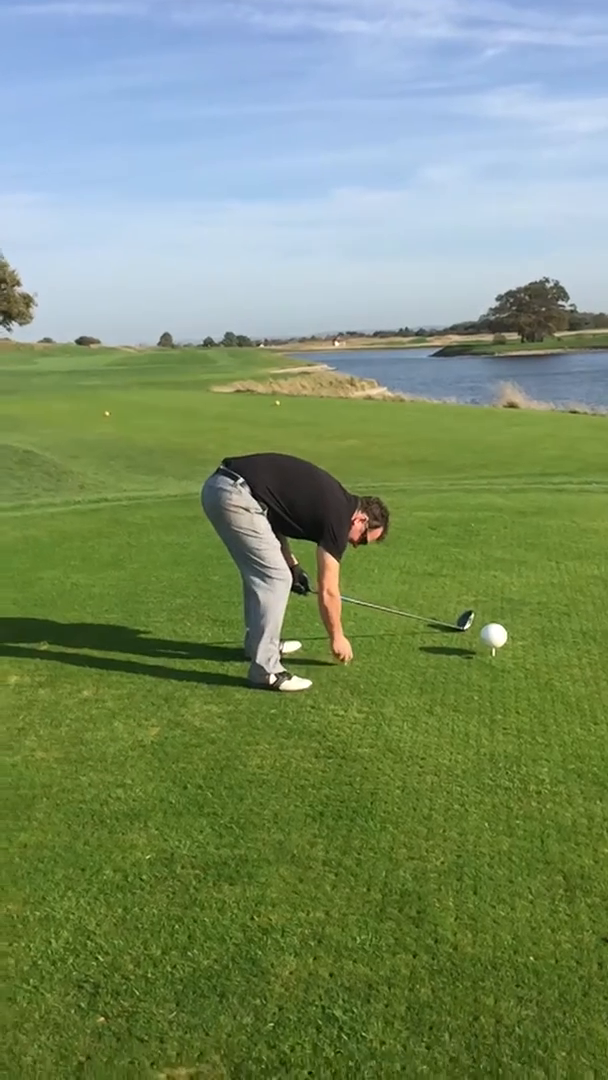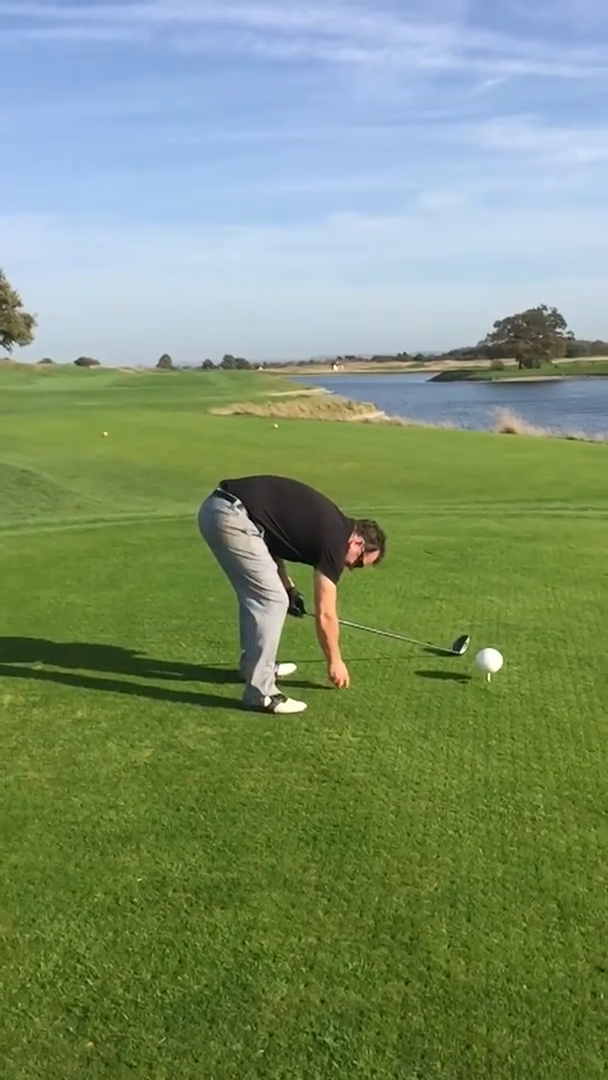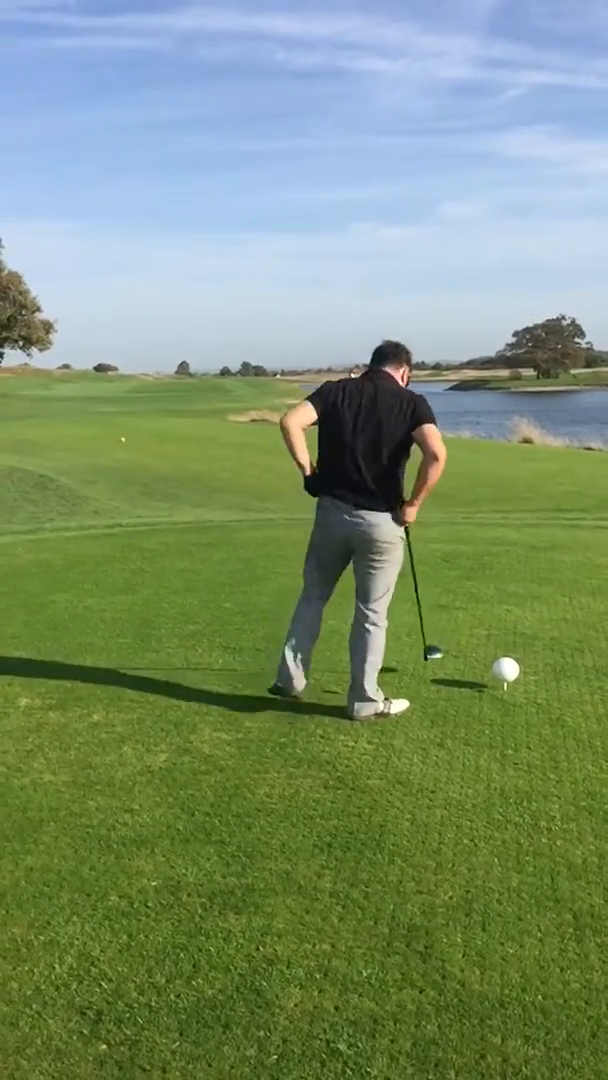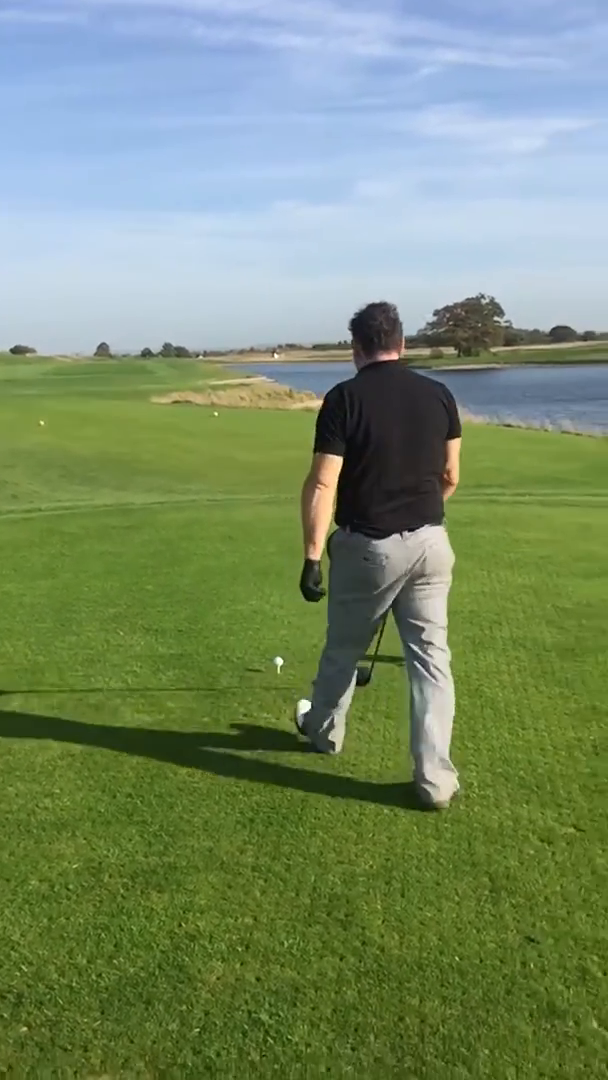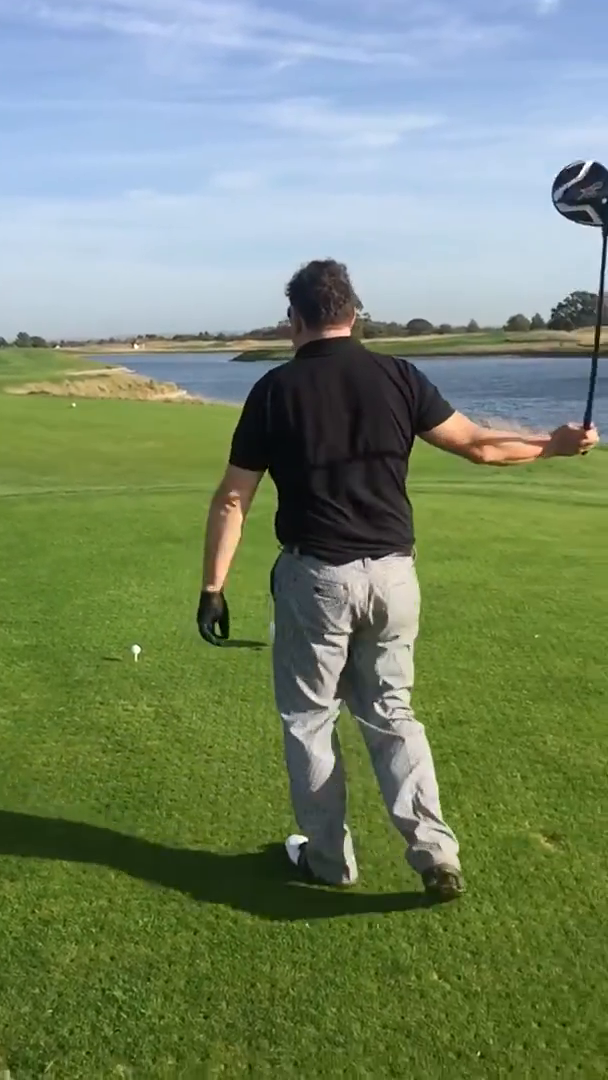
dt=1s
person 1, frame 1
left shoulder: (331, 499)
right shoulder: (337, 515)
right elbow: (328, 591)
left wrist: (291, 564)
right wrist: (337, 638)
left hip: (218, 486)
right hip: (235, 495)
left knee: (260, 571)
right knee: (276, 579)
left ankle: (259, 641)
right ankle: (265, 670)
person 1, frame 2
left shoulder: (329, 522)
right shoulder: (334, 539)
right elbow: (325, 614)
left wrist: (288, 588)
right wrist: (335, 662)
left hip: (215, 508)
right hip: (232, 517)
left knee: (256, 593)
right knee: (272, 600)
left ankle: (254, 663)
right ankle: (260, 691)
person 1, frame 3
left shoulder: (334, 391)
right shoulder: (412, 402)
left elbow: (290, 423)
right elbow: (436, 454)
left wrist: (308, 472)
right wrist: (413, 503)
left hip: (333, 512)
right hip: (381, 519)
left knee: (313, 595)
right knee: (372, 615)
left ankle: (290, 677)
right ankle: (365, 700)
person 1, frame 4
left shoulder: (344, 398)
right shoulder: (438, 394)
left elbow: (323, 484)
right elbow: (449, 476)
left wrist: (312, 557)
left hip: (366, 545)
right hip: (430, 542)
left knee: (344, 647)
right knee: (430, 656)
left ankle: (321, 726)
right ankle: (435, 777)
person 1, frame 5
left shoulder: (276, 390)
right shoulder: (397, 376)
left elbow: (233, 499)
right elbow: (478, 443)
left wrist: (213, 588)
right wrist: (552, 445)
left hip: (316, 577)
right hip: (392, 571)
left knee: (308, 717)
right knee: (392, 711)
left ankle: (329, 855)
right ankle: (433, 847)
